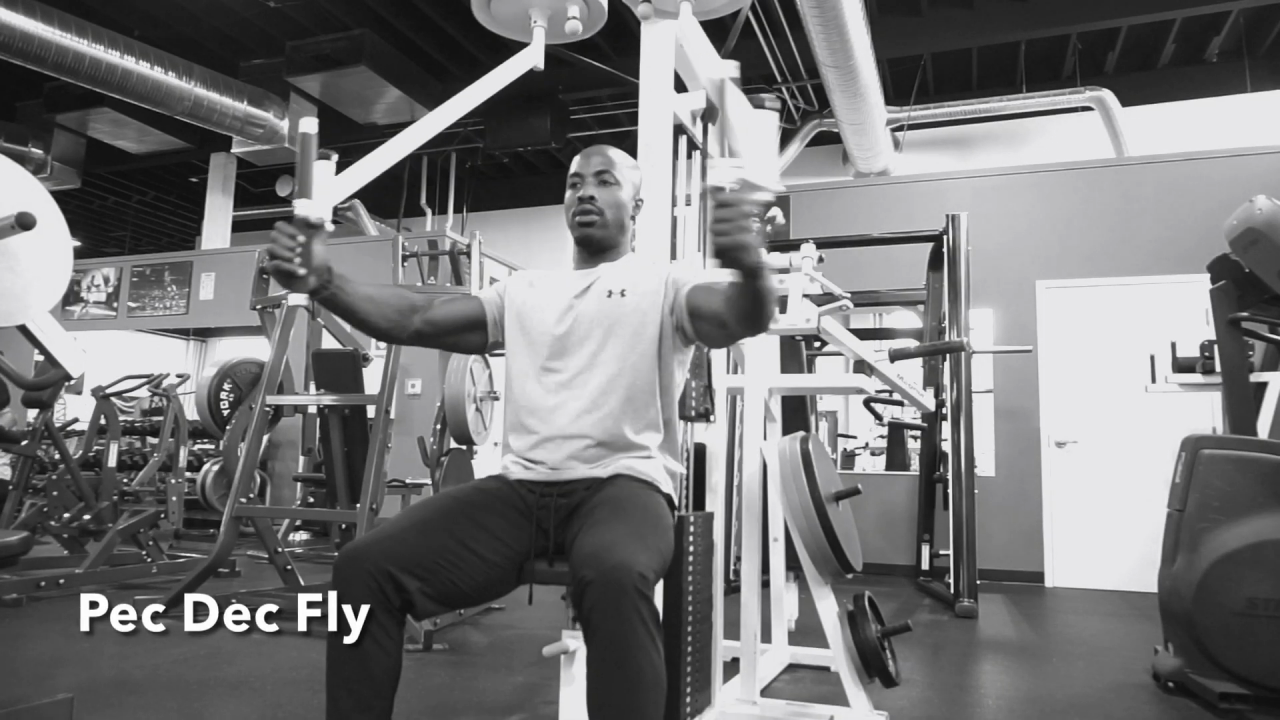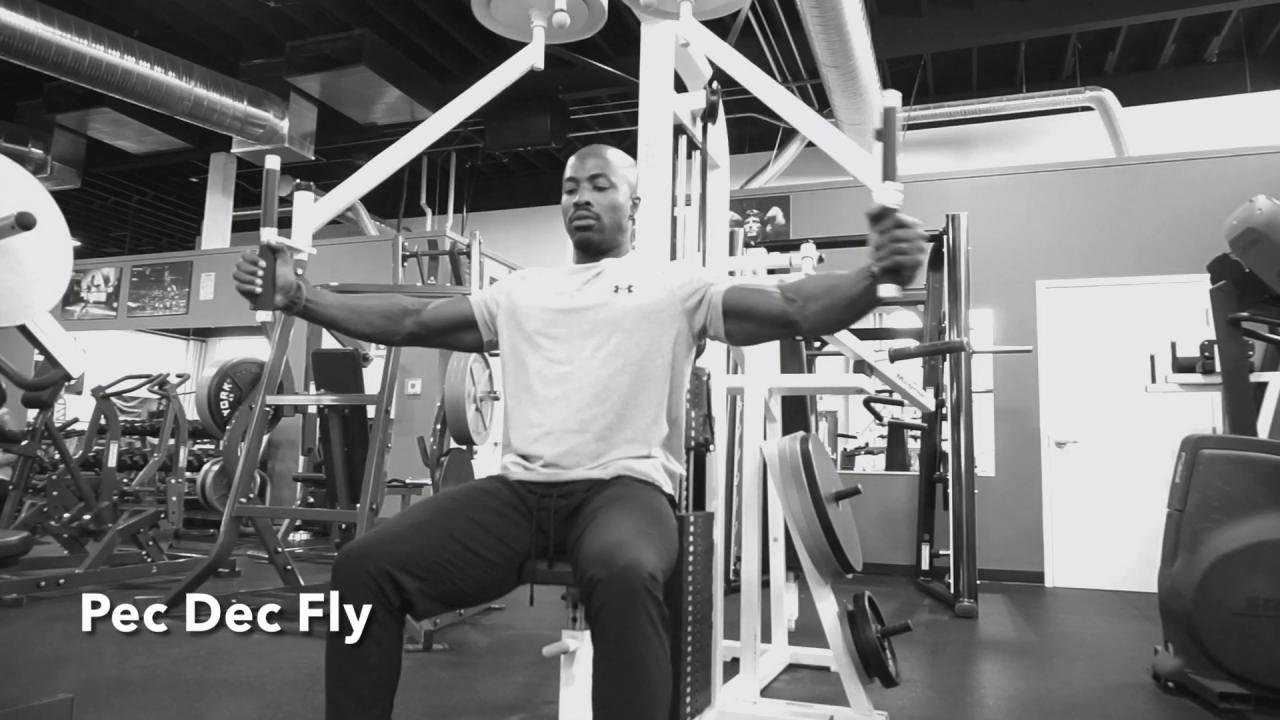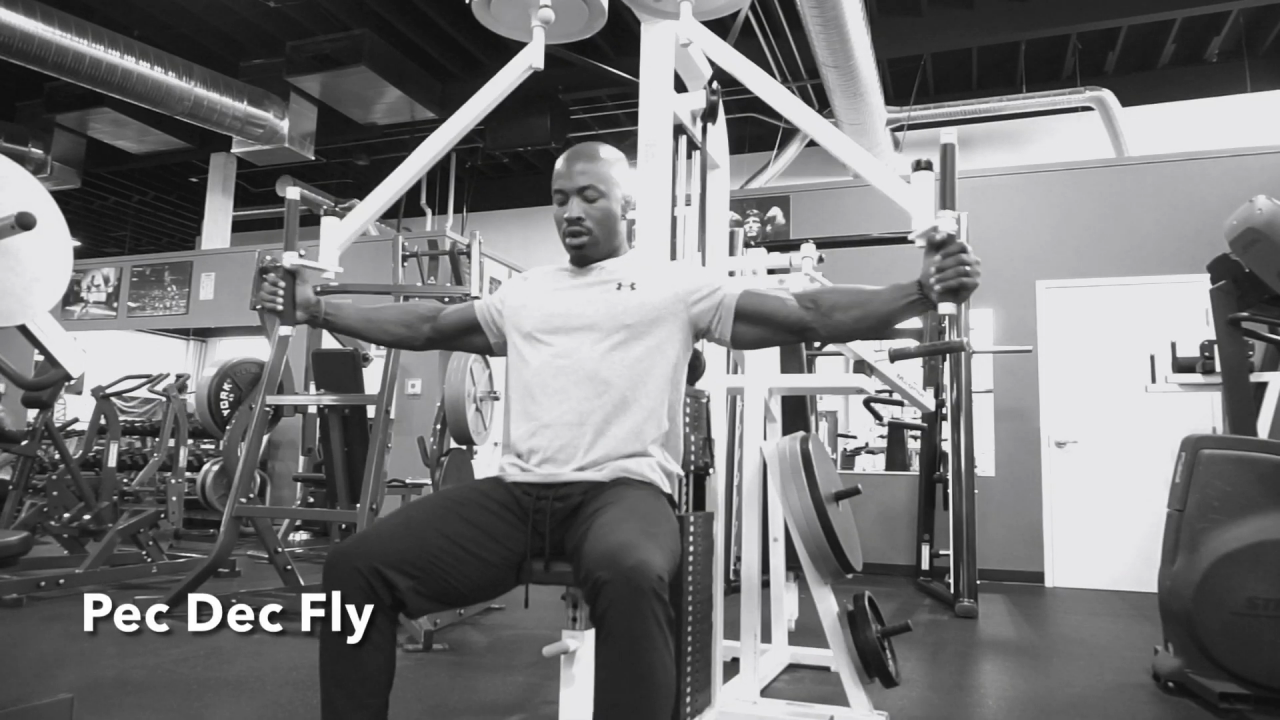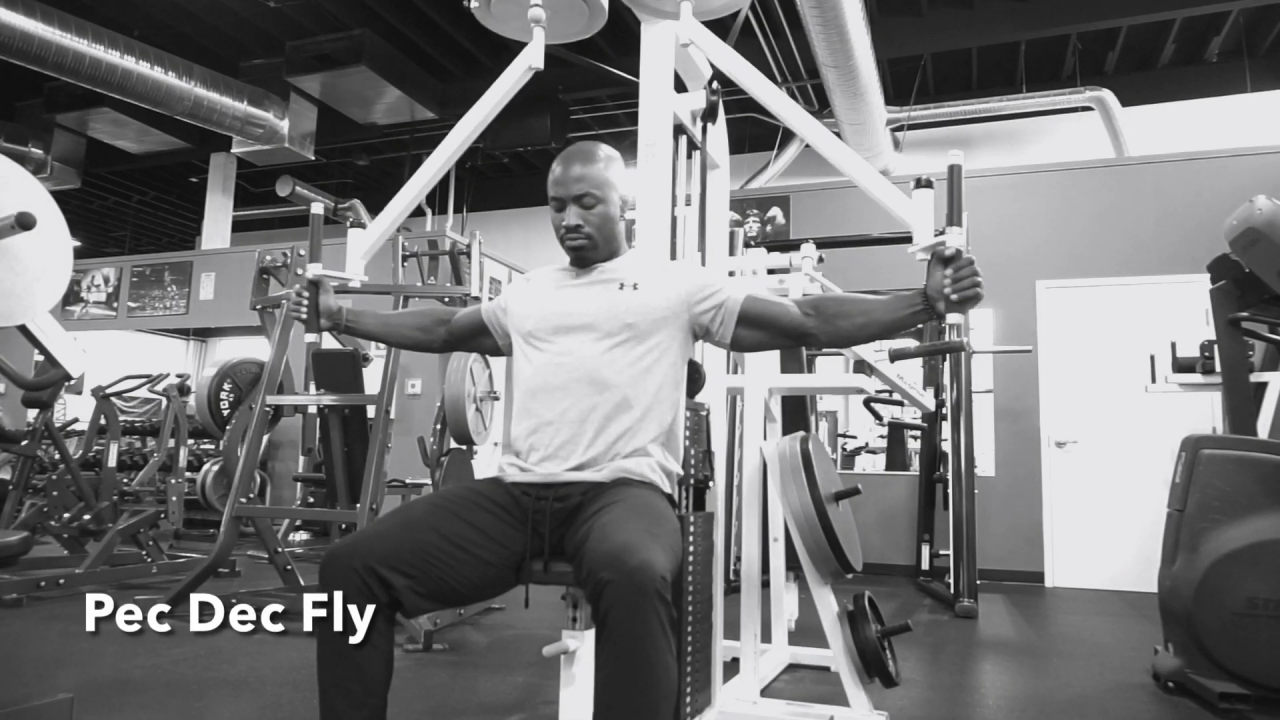
dt=0.4s
person 1, frame 1
left shoulder: (663, 285)
right shoulder: (525, 290)
left elbow: (737, 313)
right elbow: (415, 318)
left wrist: (749, 263)
right wrist: (324, 280)
left hip: (624, 482)
right hip: (520, 486)
left knee: (614, 575)
right knee: (366, 565)
person 1, frame 2
left shoulder: (674, 286)
right shoulder: (522, 289)
left elbow: (792, 309)
right elbow: (410, 320)
left wrist: (874, 274)
right wrist: (297, 296)
left hip: (625, 484)
right hip: (520, 488)
left knee: (623, 574)
right knee: (365, 565)
person 1, frame 3
left shoulder: (676, 285)
right shoulder: (524, 291)
left elbow: (810, 315)
right elbow: (426, 327)
left wrist: (921, 291)
right wrist: (317, 309)
left hip: (624, 486)
right hip: (517, 489)
left knee: (629, 574)
right knee: (356, 563)
person 1, frame 4
left shoulder: (676, 285)
right shoulder: (527, 291)
left elbow: (808, 321)
right elbow: (443, 329)
left wrist: (927, 300)
right wrist: (340, 316)
left hip: (622, 487)
right hip: (517, 489)
left knee: (633, 575)
right knee: (353, 563)
